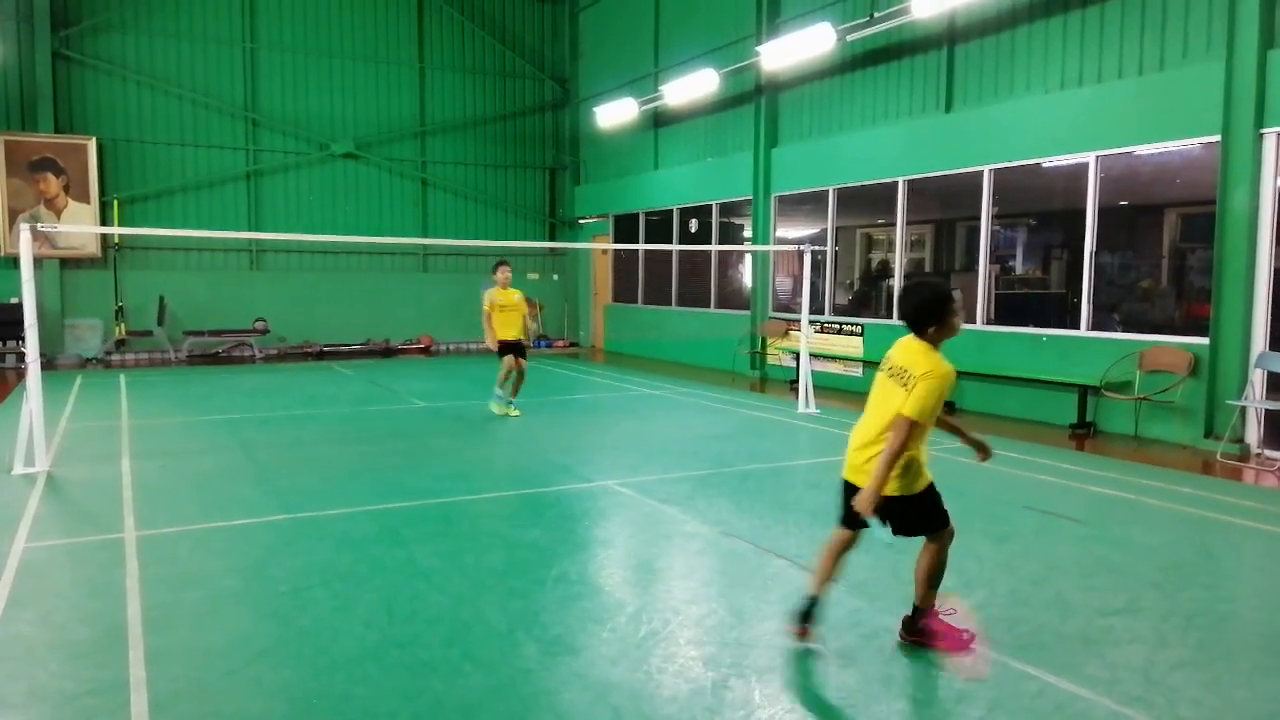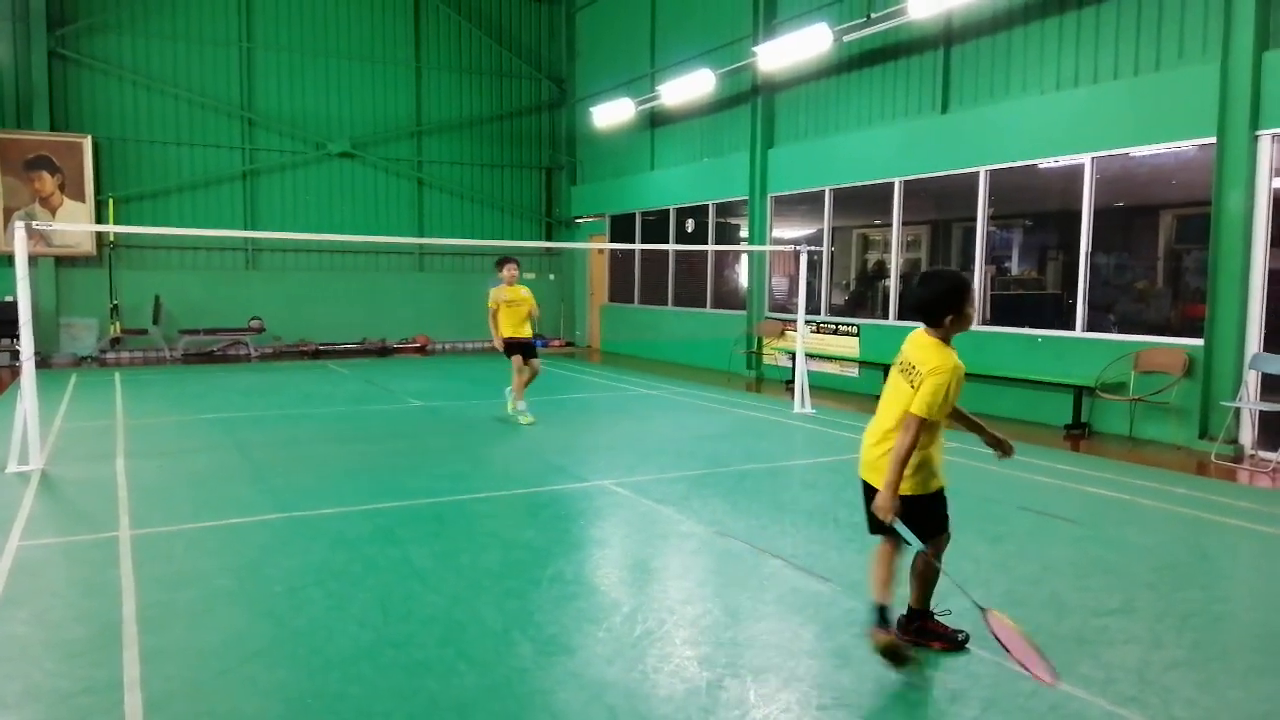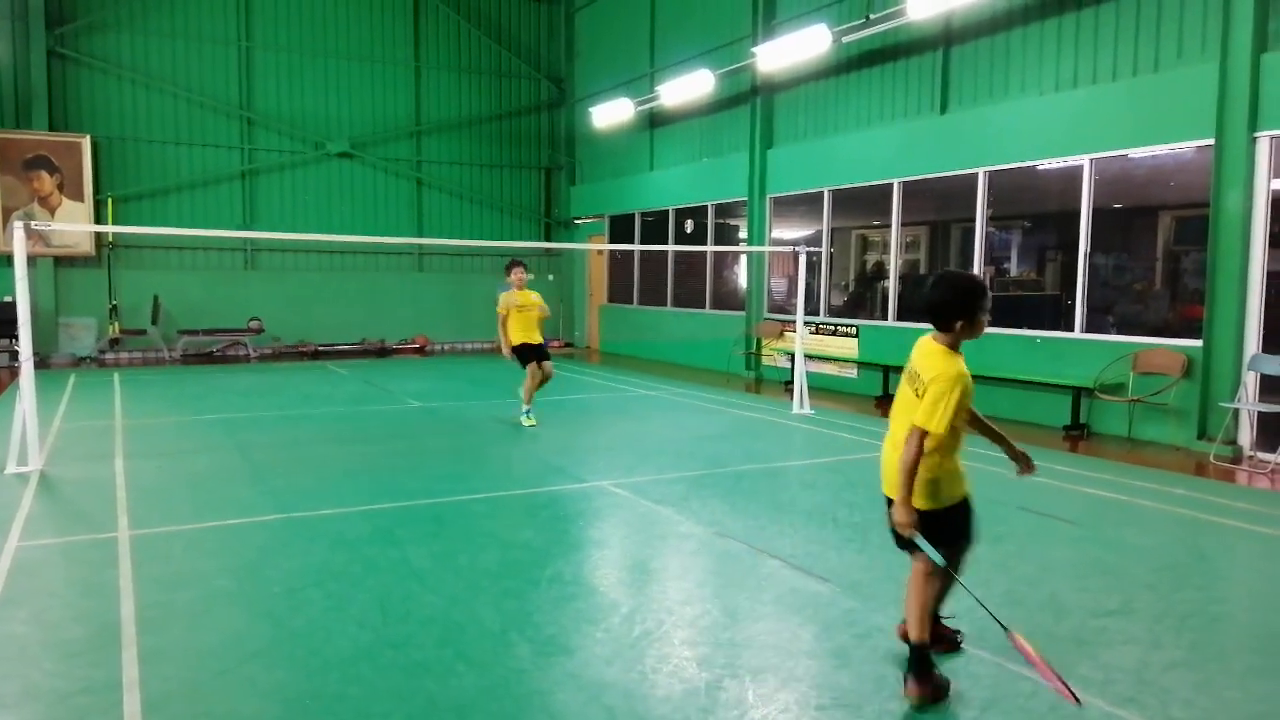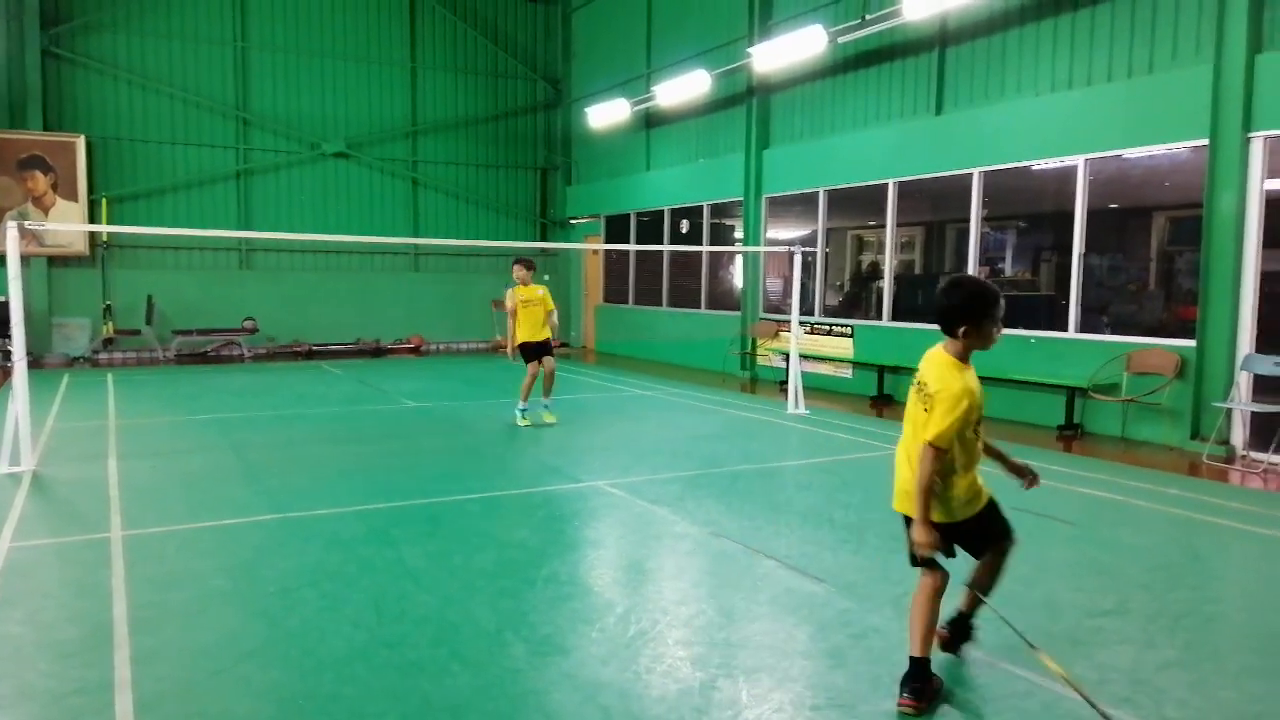
dt=0.1s
person 1, frame 1
left shoulder: (902, 348)
right shoulder: (938, 370)
right elbow: (901, 430)
left wrist: (966, 436)
right wrist: (873, 489)
left hip: (860, 461)
right hip: (896, 472)
left knee: (846, 533)
right knee: (939, 535)
left ankle: (809, 607)
right ankle: (920, 621)
person 1, frame 2
left shoulder: (915, 341)
right shoulder: (946, 364)
right elbow: (912, 427)
left wrist: (986, 433)
right wrist: (891, 489)
left hip: (875, 460)
right hip: (908, 471)
left knee: (889, 540)
right knee: (934, 542)
left ankle: (883, 618)
right ankle: (918, 621)
person 1, frame 3
left shoulder: (926, 346)
right shoulder: (952, 373)
right elbow: (916, 437)
left wrist: (1009, 446)
right wrist: (904, 502)
left hip: (898, 473)
right hip: (931, 483)
left knee: (923, 560)
right knee: (953, 550)
left ankle: (918, 665)
right ankle: (924, 627)
person 1, frame 4
left shoulder: (936, 356)
right shoulder: (960, 387)
right elbow: (929, 453)
left wrist: (1007, 462)
right wrist: (923, 521)
left hip: (911, 491)
right hip: (946, 497)
left knee: (932, 577)
right knee: (998, 545)
left ankle: (916, 679)
right ankle: (958, 624)
